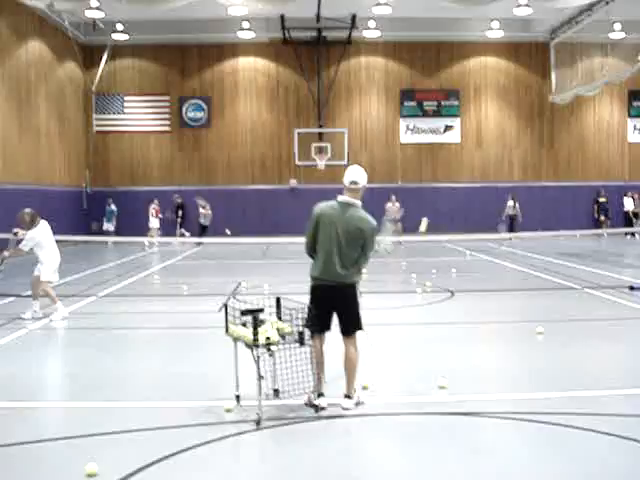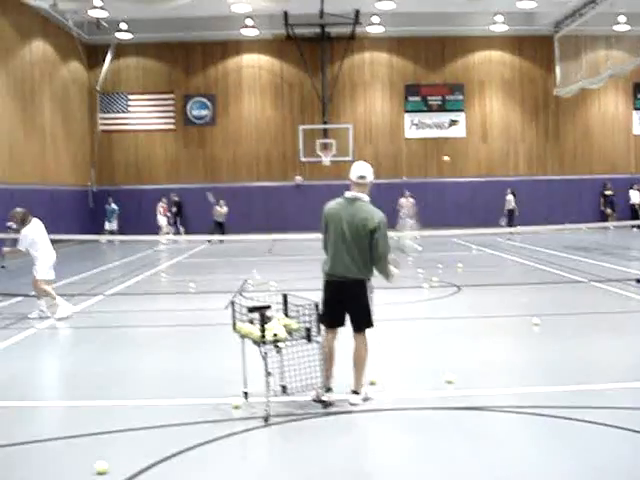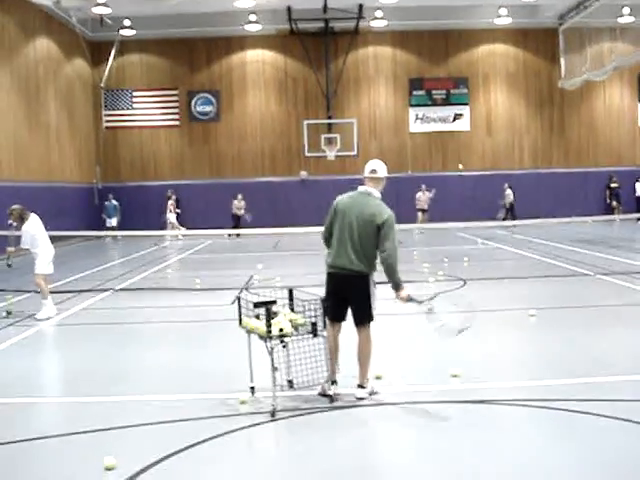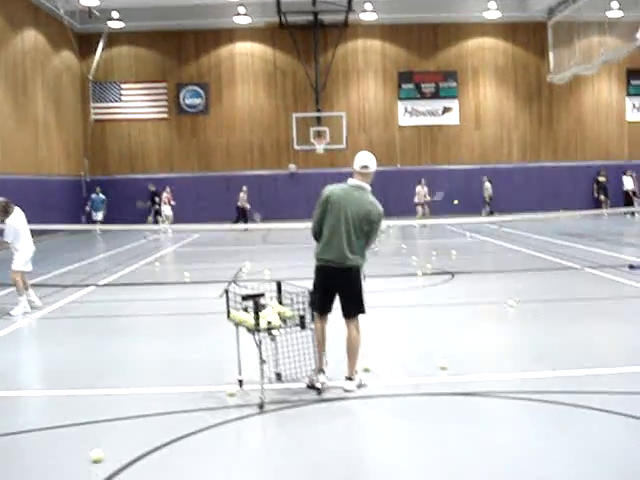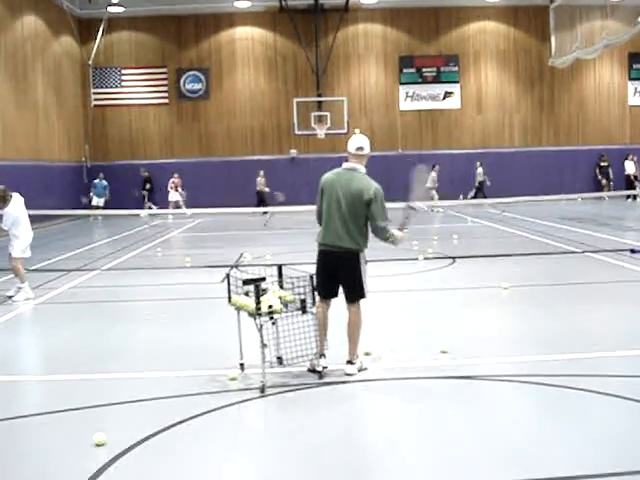
dt=0.3s
person 1, frame 1
left shoulder: (320, 210)
right shoulder: (368, 222)
left elbow: (309, 248)
right elbow: (364, 258)
left hip: (320, 283)
right hip: (347, 286)
left knee: (318, 338)
right knee: (350, 340)
left ankle: (318, 393)
right ankle: (350, 395)
person 1, frame 2
left shoulder: (330, 208)
right shoulder: (376, 216)
left elbow: (327, 245)
right elbow: (380, 256)
right wrist: (387, 272)
left hip: (332, 279)
right hip: (358, 281)
left knee: (330, 333)
right knee: (360, 335)
left ankle: (326, 388)
right ankle: (357, 390)
person 1, frame 3
left shoulder: (340, 200)
right shoulder: (385, 213)
left elbow: (326, 237)
right elbow: (388, 255)
right wrist: (397, 286)
left hip: (335, 272)
right hip: (361, 275)
left knee: (333, 326)
right knee: (363, 329)
left ankle: (331, 382)
right ankle: (363, 384)
person 1, frame 4
left shoulder: (330, 192)
right shoulder: (375, 208)
left elbow: (315, 228)
right elbow: (367, 243)
left hip: (324, 265)
right hip: (351, 268)
left knee: (320, 318)
right knee: (352, 322)
left ankle: (319, 372)
right ankle: (351, 377)
person 1, frame 5
left shoulder: (326, 179)
right shoulder: (371, 188)
left elbow: (319, 215)
right elbow: (378, 227)
right wrist: (393, 236)
left hip: (326, 250)
right hip: (351, 253)
left knee: (323, 303)
right knee: (353, 305)
left ankle: (320, 356)
right ankle: (353, 361)
